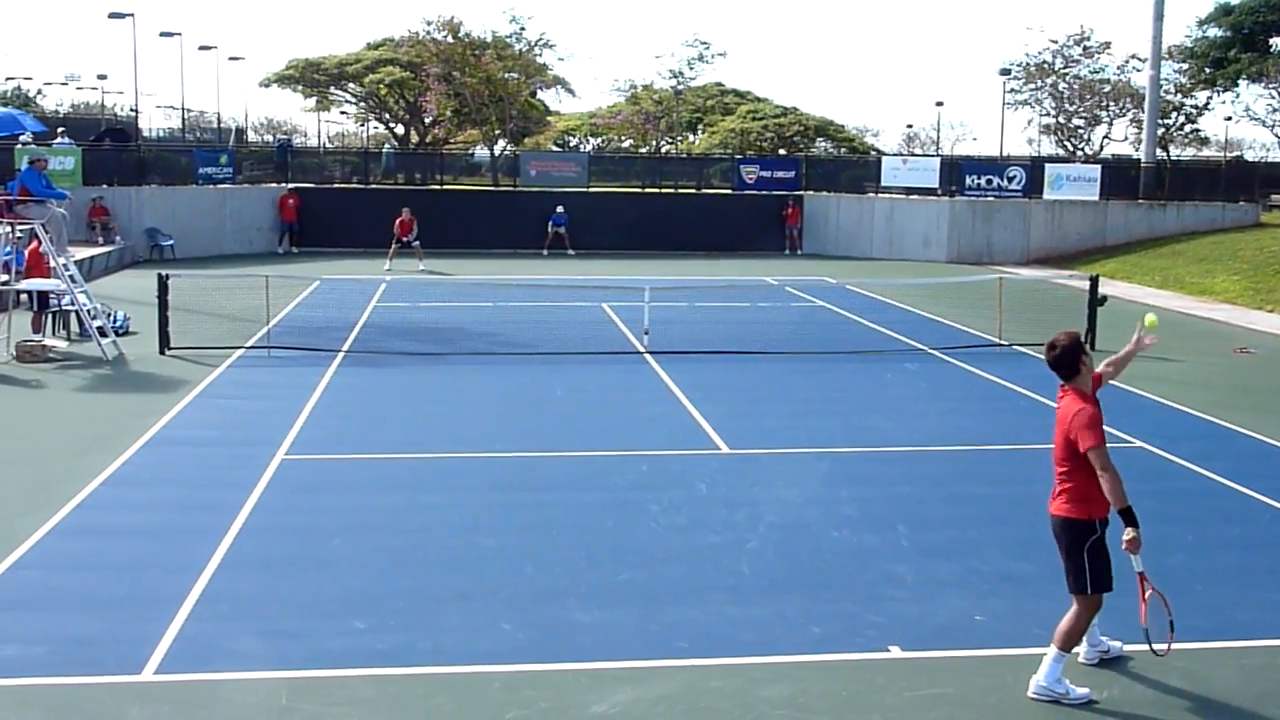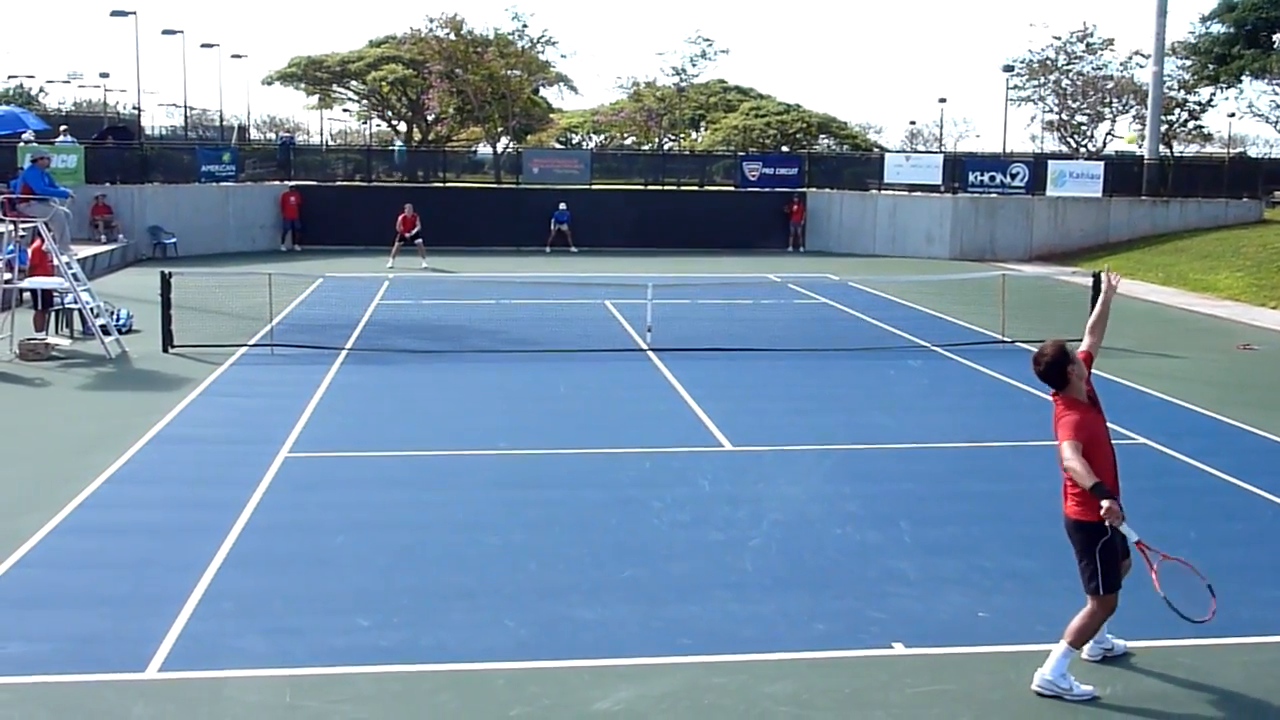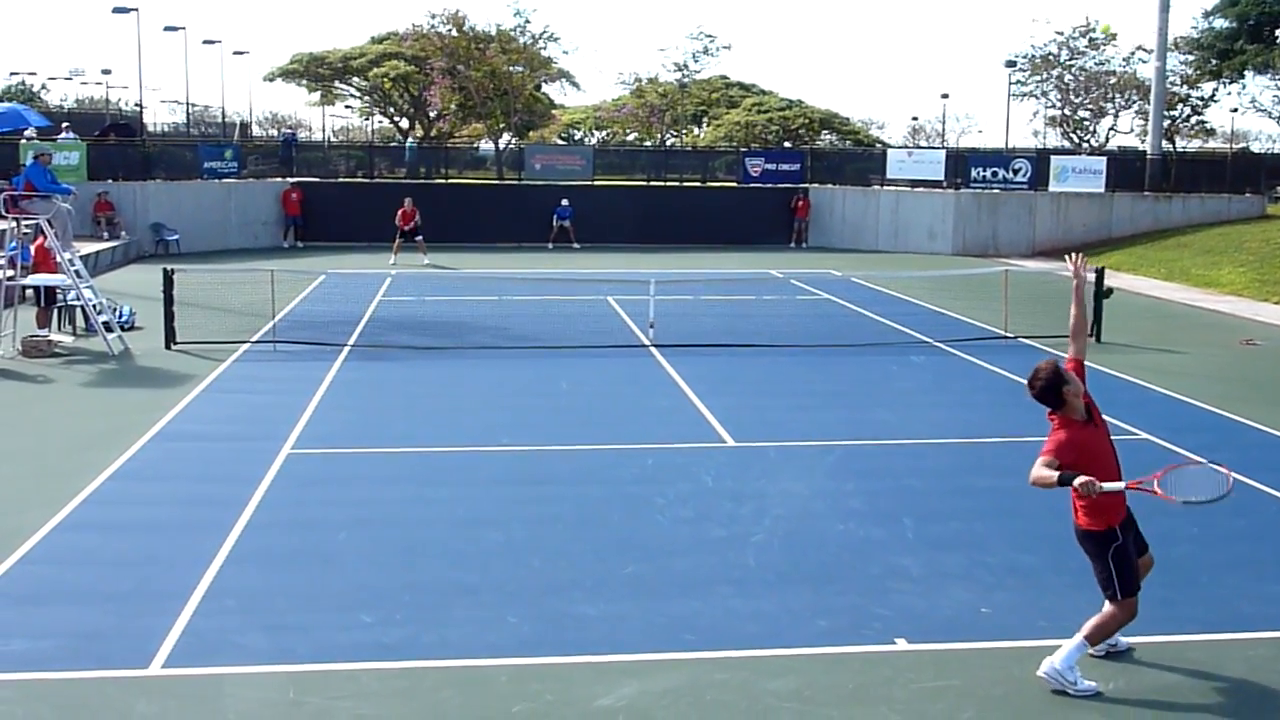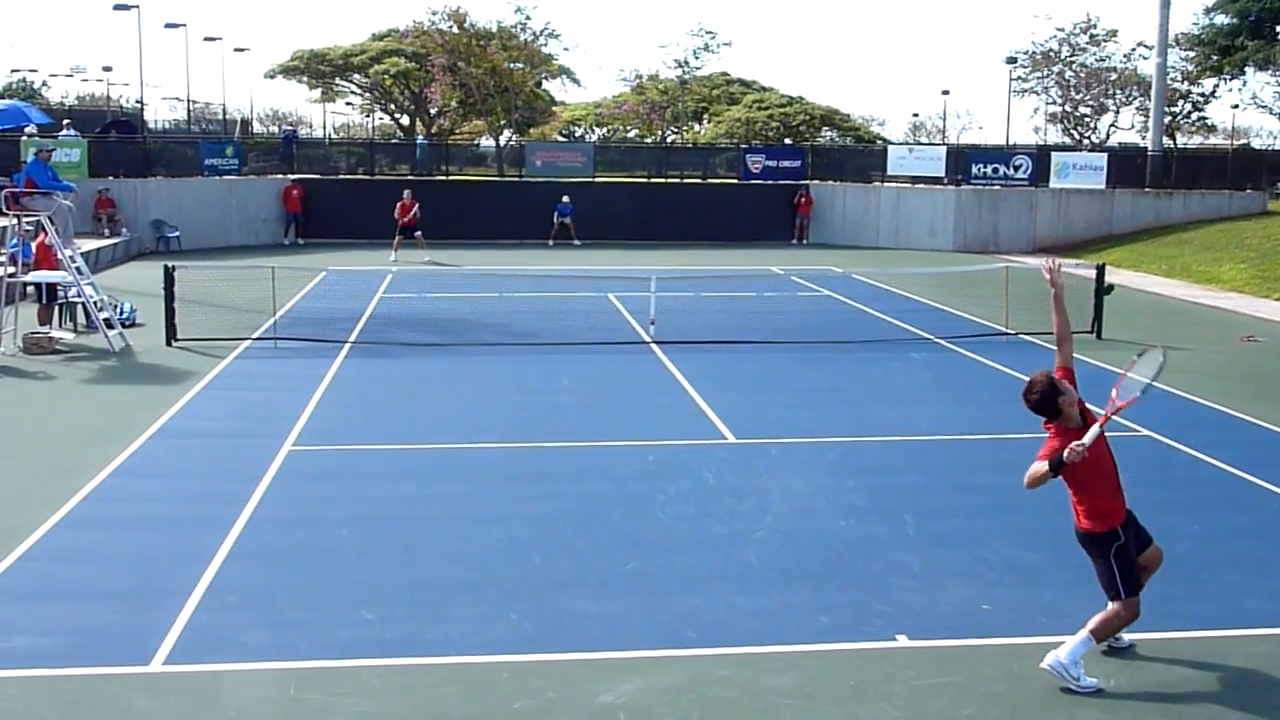
dt=0.2s
person 1, frame 1
left shoulder: (1075, 393)
right shoulder: (1083, 414)
left elbow: (1108, 370)
right elbow: (1105, 472)
left wrist: (1133, 347)
right wrist: (1130, 521)
left hip: (1070, 512)
right hip: (1080, 518)
left knee: (1089, 591)
right knee: (1088, 600)
left ankle: (1093, 645)
right ankle: (1047, 680)
person 1, frame 2
left shoulder: (1077, 389)
right shoulder: (1072, 418)
left elbow: (1093, 334)
right elbow: (1073, 460)
left wrist: (1107, 294)
right wrist: (1104, 496)
left hip: (1095, 512)
right hip: (1092, 517)
left knee: (1120, 567)
right knee: (1104, 600)
left ankle: (1095, 641)
right ankle: (1052, 674)
person 1, frame 3
left shoulder: (1075, 392)
right shoulder: (1064, 437)
left elbow: (1077, 334)
right elbow: (1037, 474)
left wrist: (1079, 287)
right wrist: (1072, 479)
left hip: (1115, 515)
right hip: (1101, 526)
left knee: (1142, 564)
right knee: (1124, 607)
left ankle: (1103, 637)
right ankle: (1060, 665)
person 1, frame 4
left shoulder: (1068, 394)
right shoulder: (1060, 442)
left elbow: (1063, 341)
right elbow: (1030, 478)
left wrist: (1057, 291)
right wrist: (1061, 462)
left hip: (1117, 515)
right hip: (1102, 528)
left knee: (1151, 559)
right knee: (1127, 608)
left ankle: (1105, 631)
right ankle: (1065, 657)
